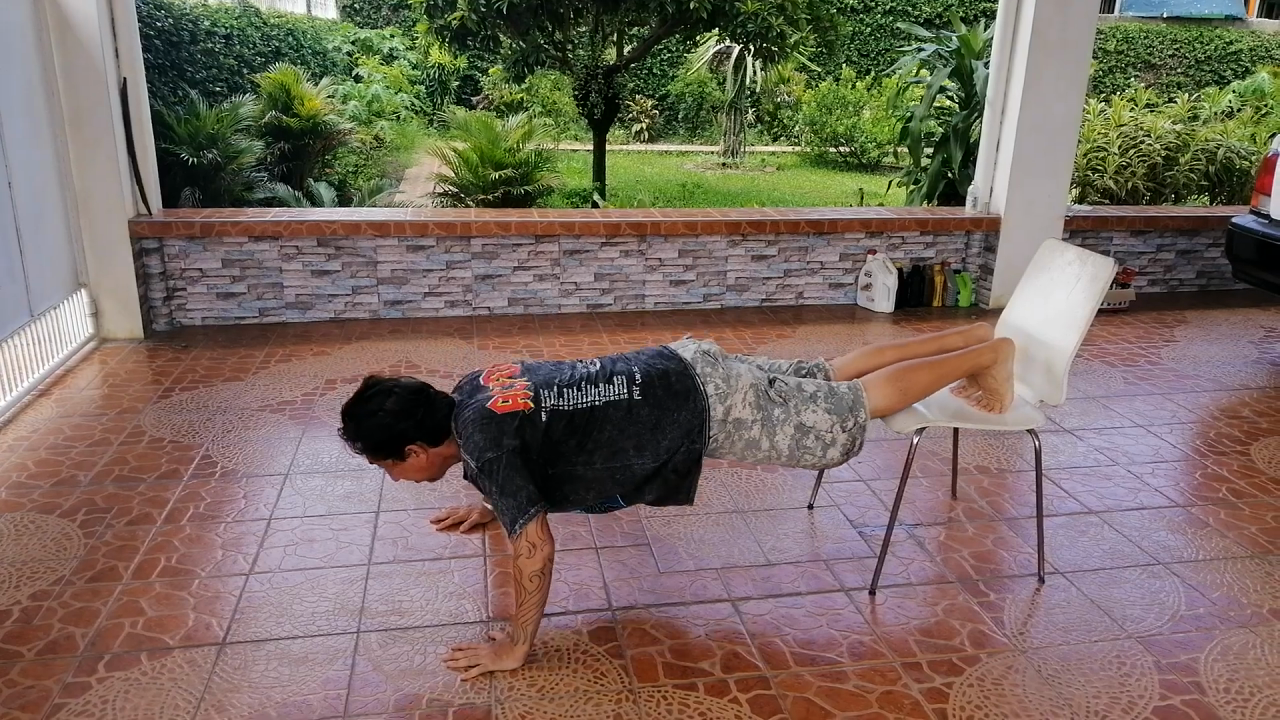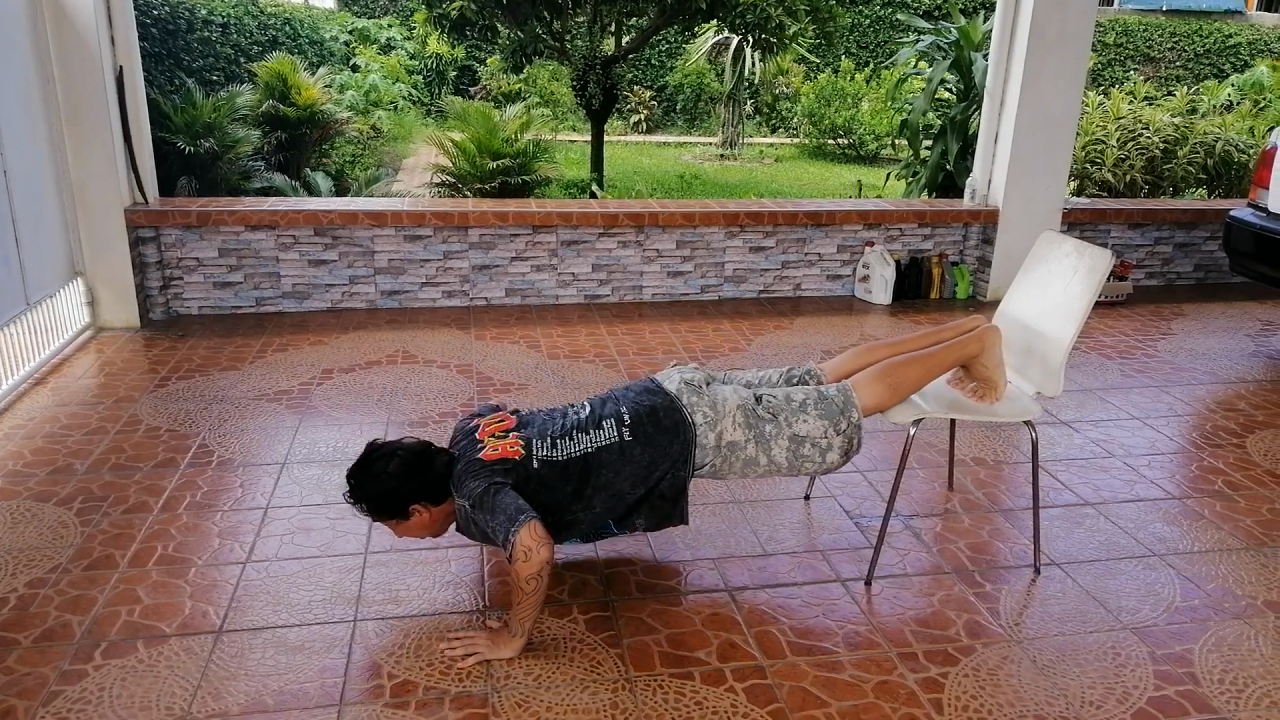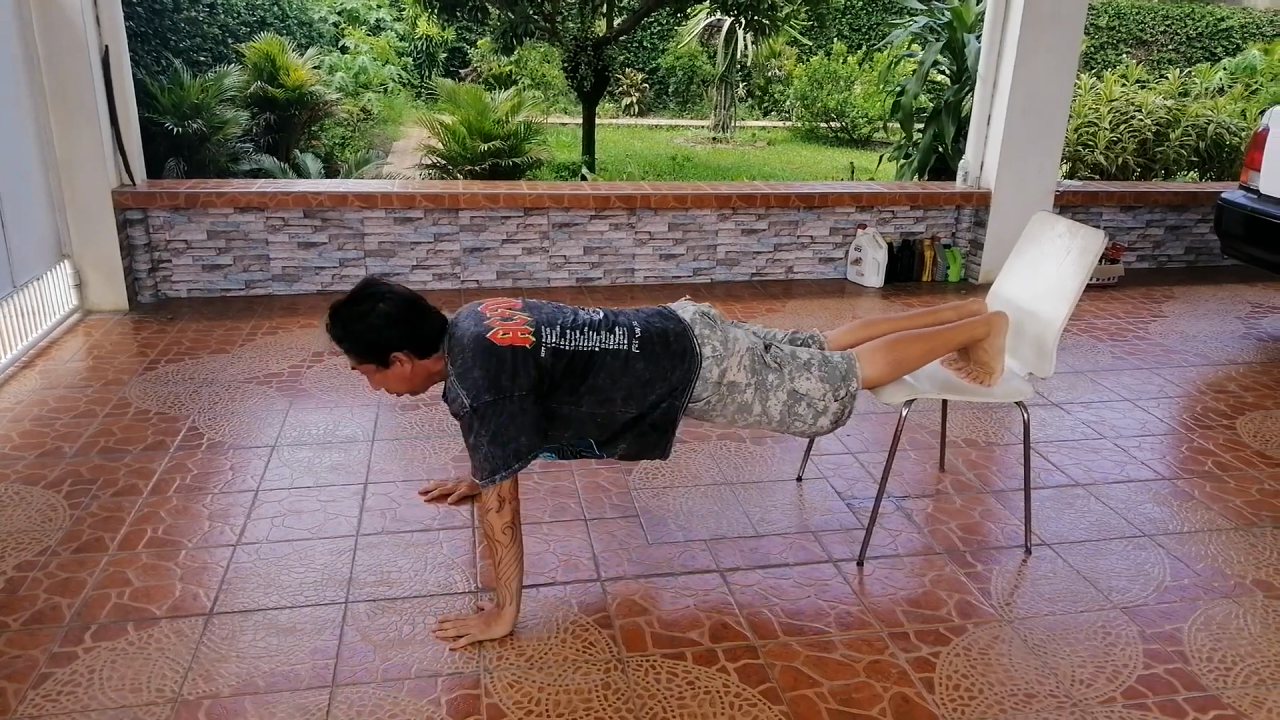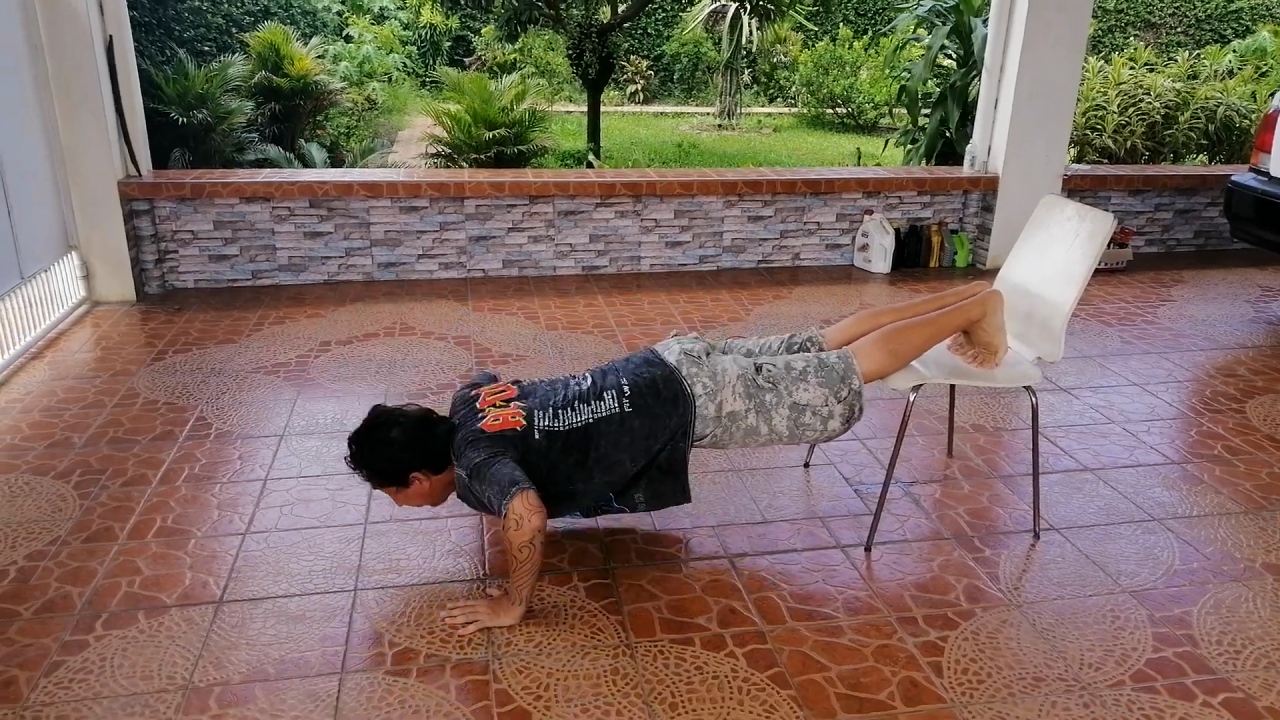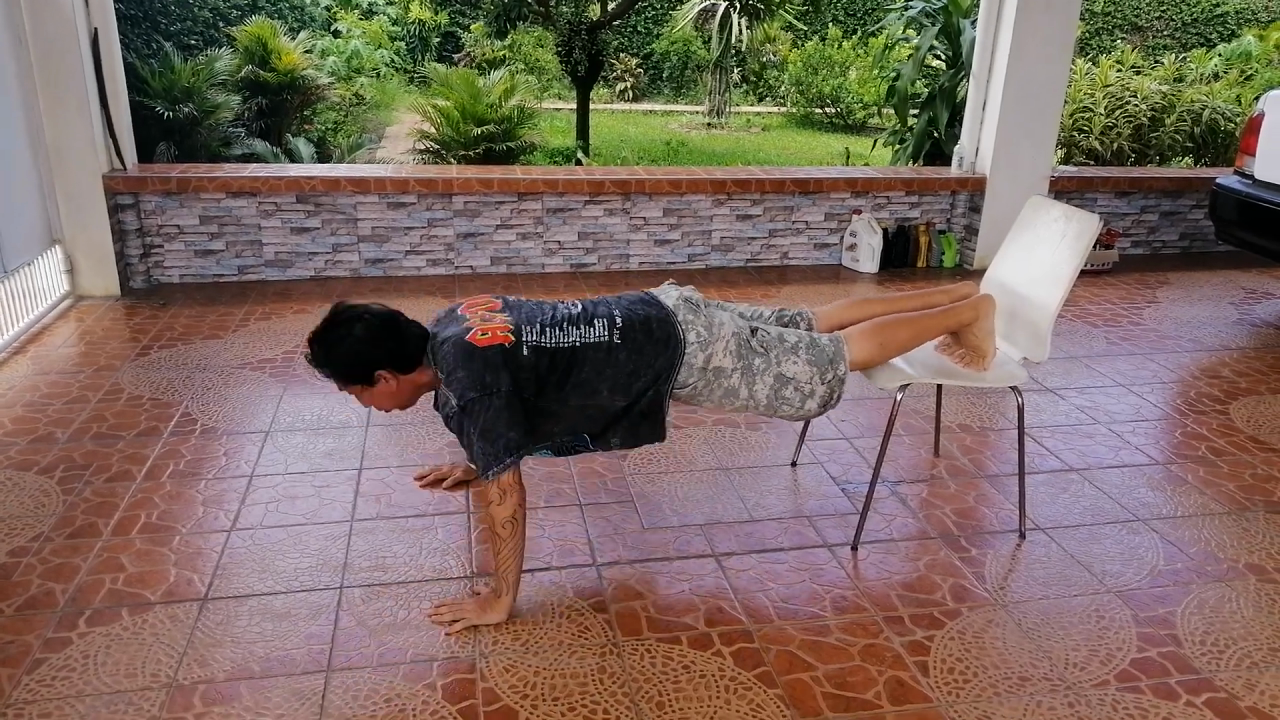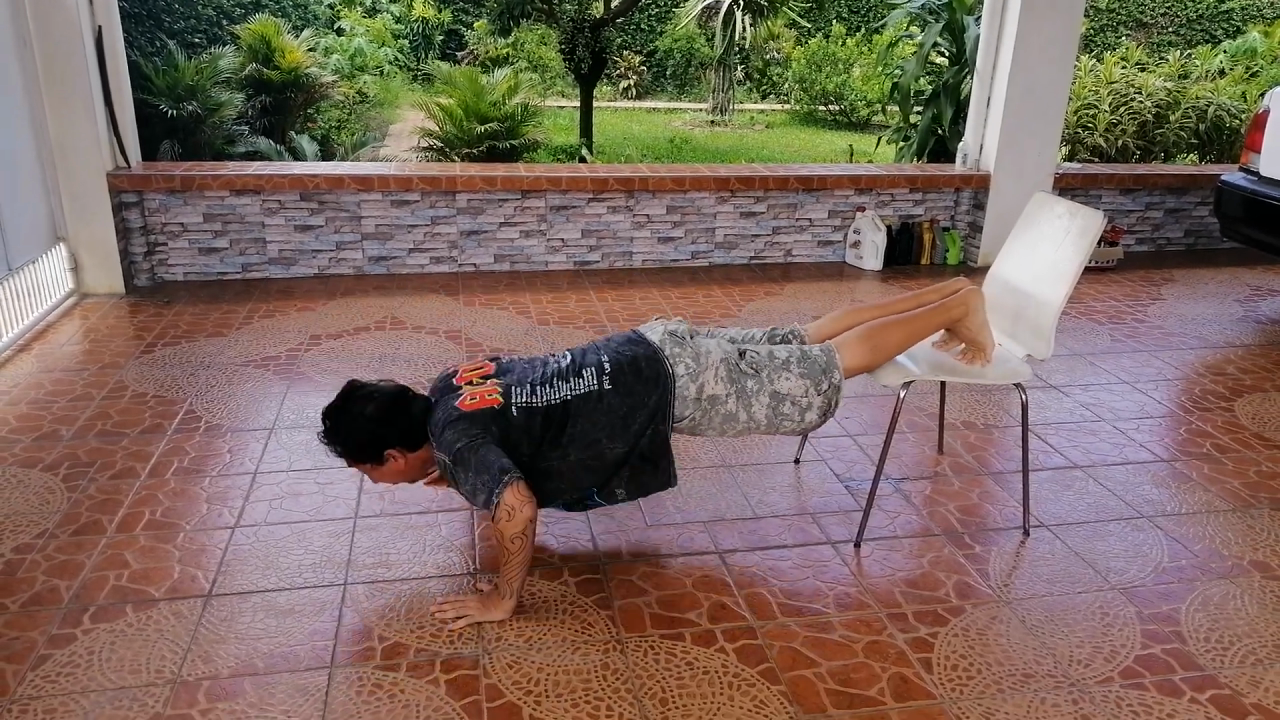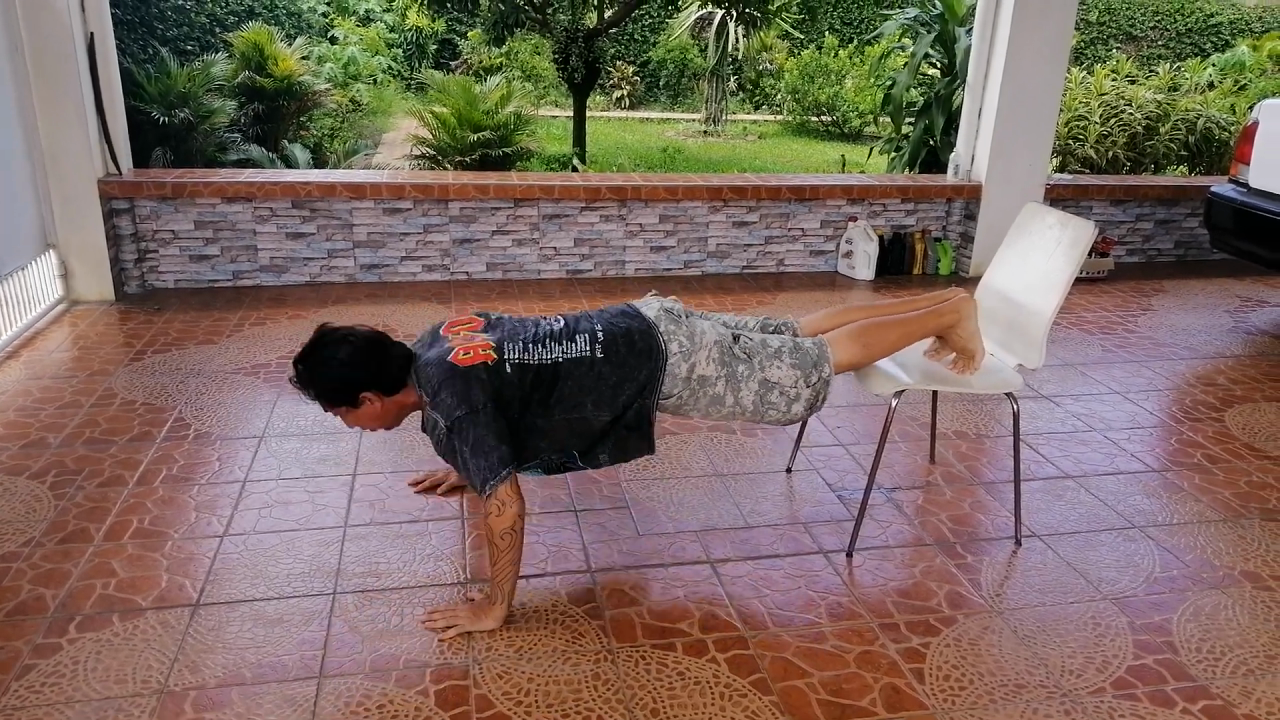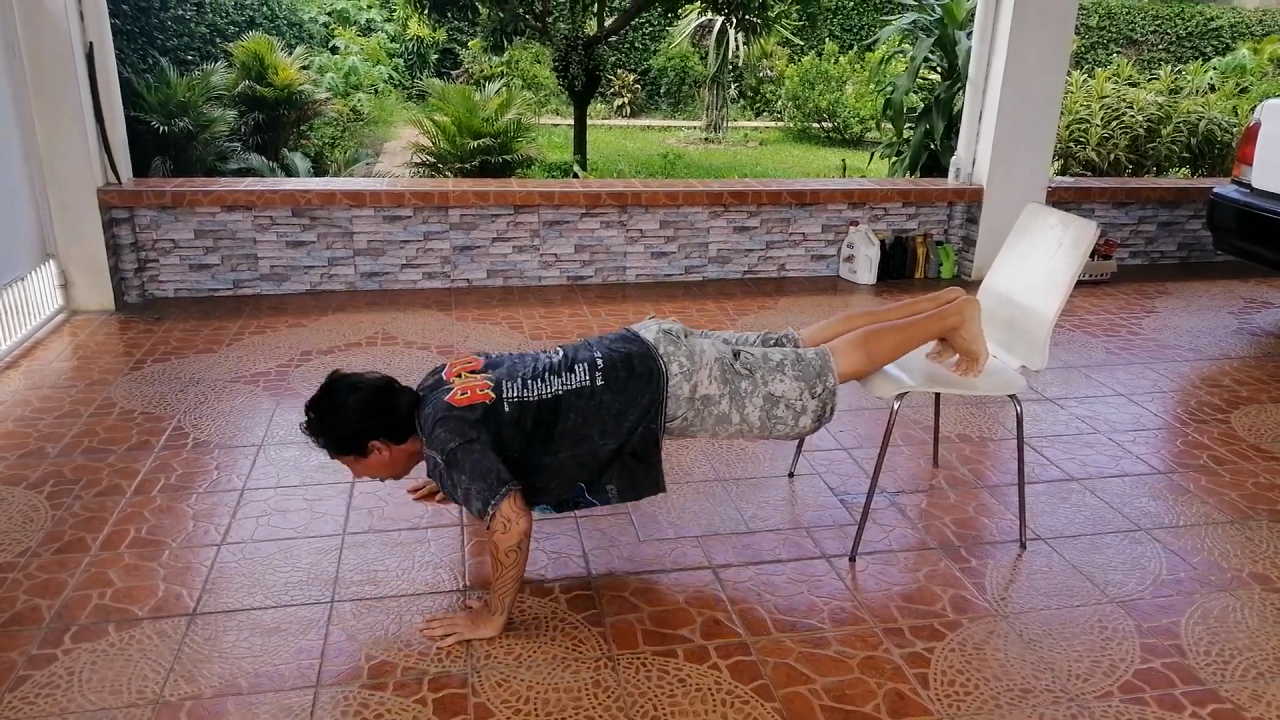
dt=0.5s
person 1, frame 1
left shoulder: (481, 444)
right shoulder: (469, 394)
left elbow: (535, 546)
left wrist: (515, 644)
right wrist: (489, 500)
left hip: (703, 409)
right hip: (685, 369)
left knee: (857, 405)
right knee: (833, 376)
left ankle: (989, 356)
right ankle: (969, 334)
person 1, frame 2
left shoulder: (475, 490)
right shoulder: (466, 438)
left elbow: (534, 548)
left wrist: (513, 633)
left hip: (691, 433)
right hip: (675, 395)
left knee: (847, 411)
right knee: (822, 382)
left ankle: (975, 342)
right ankle: (962, 327)
person 1, frame 3
left shoulder: (478, 369)
right shoulder: (468, 325)
left elbow: (503, 503)
left wrist: (502, 613)
right wrist: (475, 472)
left hip: (696, 368)
right hip: (682, 333)
left knee: (848, 377)
right knee: (826, 348)
left ankle: (979, 329)
right ankle: (963, 311)
person 1, frame 4
left shoulder: (477, 461)
right shoulder: (468, 406)
left elbow: (527, 516)
left wrist: (511, 603)
left hip: (691, 401)
right hip: (675, 366)
left knee: (847, 377)
right knee: (824, 350)
left ankle: (976, 307)
right ankle: (965, 295)
person 1, frame 5
left shoulder: (460, 375)
right shoulder: (448, 328)
left elbow: (506, 497)
left wrist: (501, 599)
right wrist: (475, 460)
left hip: (682, 349)
right hip: (669, 316)
left knee: (839, 356)
right knee: (816, 326)
left ankle: (969, 312)
right ankle: (953, 293)
person 1, frame 6
left shoulder: (453, 439)
right shoulder: (447, 393)
left elbow: (517, 508)
left wrist: (502, 596)
right wrist: (466, 469)
left hip: (674, 385)
right hip: (658, 349)
left knee: (832, 368)
right knee: (811, 343)
left ankle: (959, 307)
right ankle: (947, 291)
person 1, frame 7
left shoulder: (446, 395)
right shoulder: (431, 348)
left elbow: (506, 505)
left wrist: (494, 606)
right wrist: (469, 467)
left hip: (664, 360)
right hip: (651, 328)
left knee: (823, 361)
right knee: (804, 333)
left ankle: (952, 313)
right ankle: (939, 301)
person 1, frame 8
left shoulder: (445, 437)
right shoulder: (435, 390)
left elbow: (512, 520)
left wrist: (492, 613)
right wrist: (462, 481)
left hip: (665, 385)
right hip: (645, 353)
left knee: (823, 373)
right knee: (806, 350)
left ankle: (954, 314)
right ankle: (942, 301)
